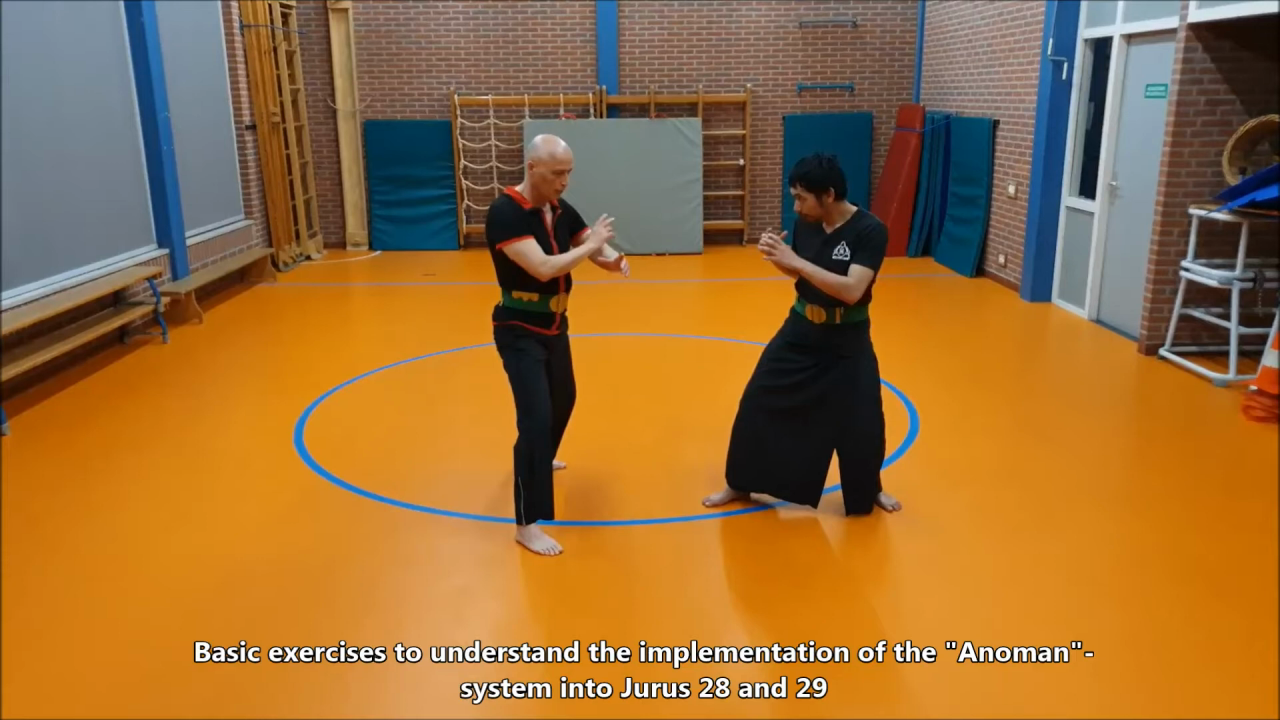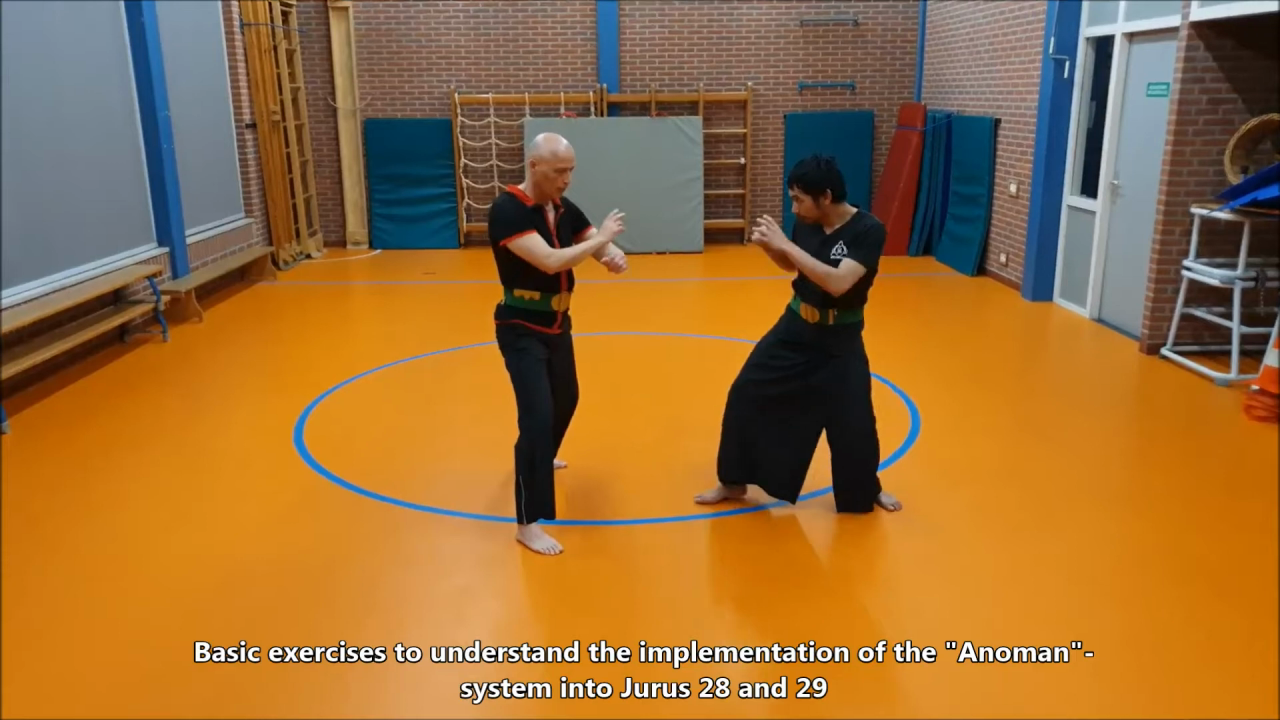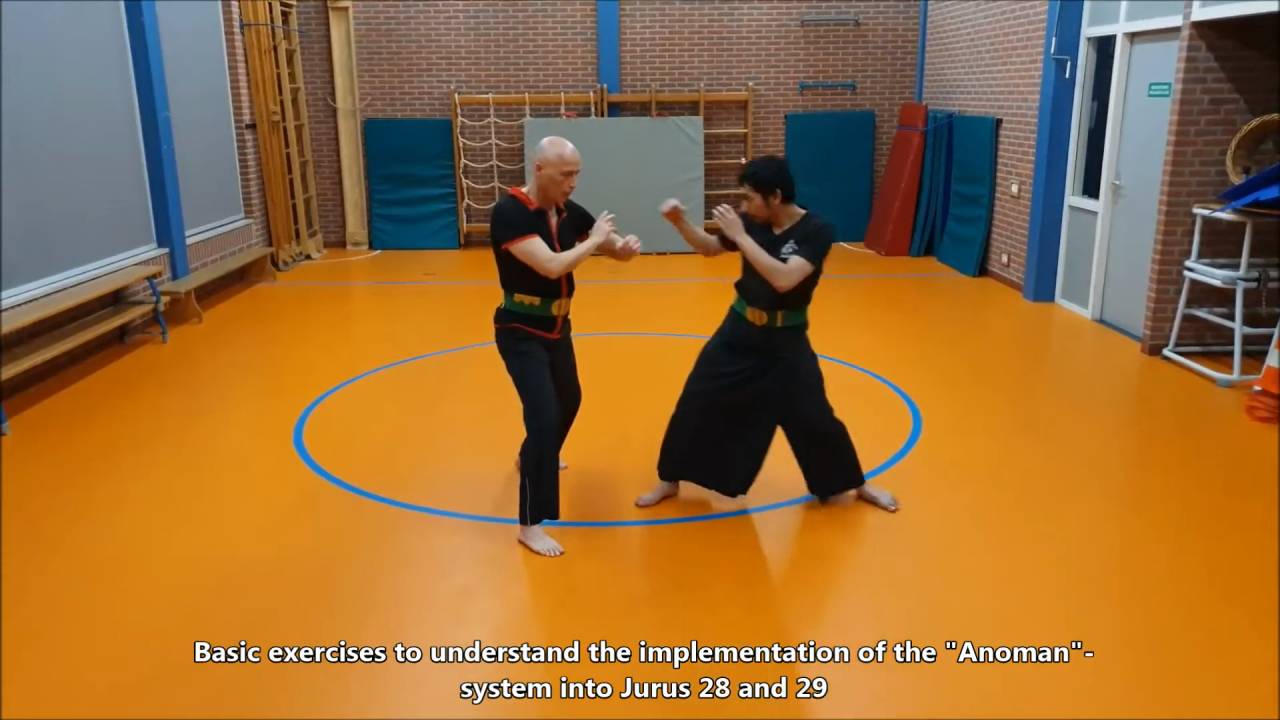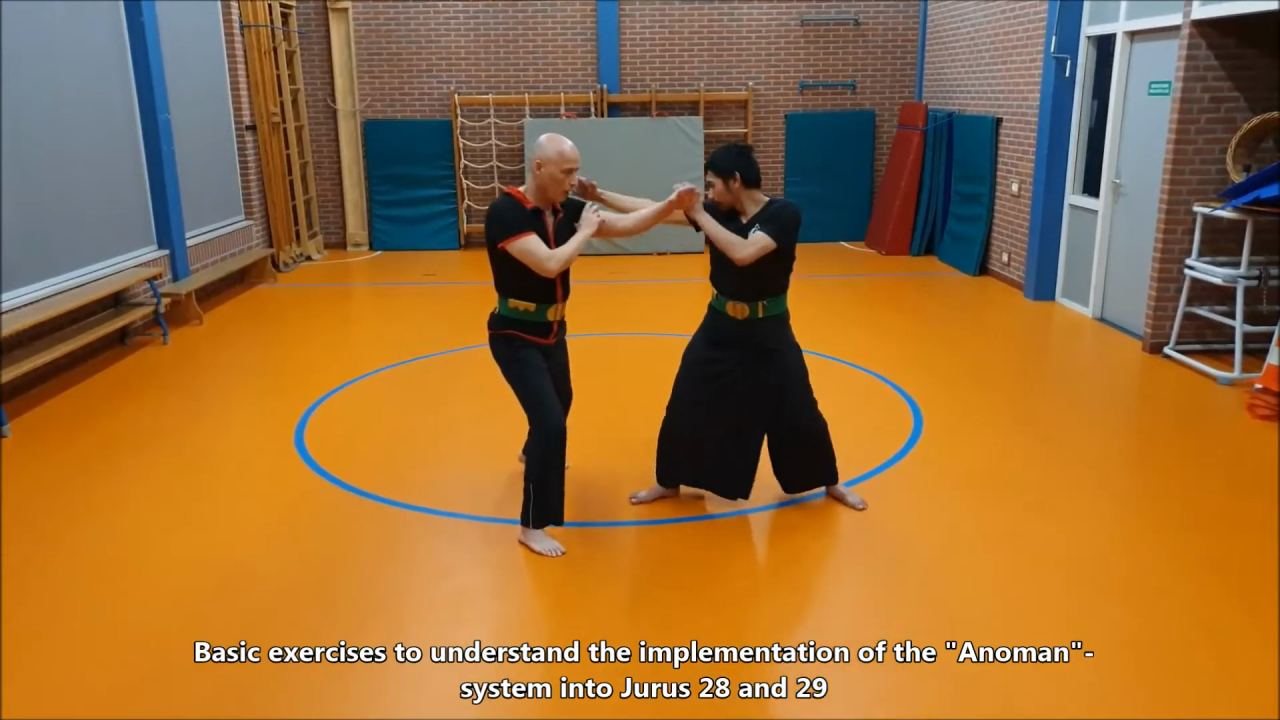
dt=0.3s
person 1, frame 1
left shoulder: (560, 209)
right shoulder: (505, 213)
left elbow: (593, 248)
right elbow: (543, 267)
left wrist: (613, 259)
right wrist: (592, 245)
left hip: (554, 325)
right hip: (519, 330)
left knee: (562, 400)
right knee: (536, 417)
left ankle: (538, 458)
right ankle: (528, 523)
person 1, frame 2
left shoulder: (564, 208)
right shoulder: (507, 210)
left elbow: (601, 246)
right elbow: (549, 260)
left wrist: (615, 256)
right wrist: (601, 239)
left hip: (557, 324)
right hip: (521, 329)
left knee: (564, 399)
right knee: (538, 415)
left ankle: (539, 457)
right ankle: (528, 524)
person 1, frame 3
left shoulder: (569, 211)
right shoulder: (509, 213)
left elbow: (611, 245)
right elbow: (551, 265)
left wrist: (626, 245)
right wrist: (595, 239)
left hip: (556, 327)
right hip: (521, 332)
left knee: (567, 400)
right knee: (544, 415)
left ankle: (531, 458)
right ankle: (530, 524)
person 1, frame 4
left shoulder: (565, 208)
right shoulder: (505, 212)
left elbow: (625, 224)
right elbow: (549, 264)
left wrist: (670, 205)
right wrist: (585, 232)
left hip: (551, 331)
right hip: (515, 336)
left knee: (558, 404)
right knee: (550, 421)
left ankle: (534, 456)
right ankle: (533, 526)
person 2, frame 1
left shoulder: (869, 231)
right shoulder: (806, 223)
left elbow: (852, 290)
left wrist: (795, 260)
right wrist: (779, 255)
left hip: (847, 341)
right hip: (800, 330)
left knee: (862, 422)
right knee: (758, 404)
left ankle: (869, 489)
right ankle: (739, 485)
person 2, frame 2
left shoulder: (868, 231)
right shoulder: (806, 223)
left elbow: (838, 283)
left wrist: (787, 243)
right wrist: (767, 244)
left hip: (838, 340)
right hip: (793, 328)
left knee: (853, 422)
right knee: (745, 396)
left ankle: (866, 489)
right ankle: (730, 484)
person 2, frame 3
left shoulder: (817, 232)
right shoulder: (751, 221)
left elbow: (785, 280)
right elbow: (709, 248)
left wrist: (742, 236)
right wrist: (680, 222)
left hip: (786, 340)
right hip: (739, 331)
left knee: (814, 418)
right knee: (696, 405)
left ankle: (854, 484)
right ankle: (669, 480)
person 2, frame 4
left shoulder: (784, 214)
right shoulder: (719, 213)
left elbow: (744, 254)
left wrist: (700, 214)
right wrist: (600, 194)
left hip: (769, 332)
right hip: (720, 328)
left knee: (800, 412)
right knee: (687, 407)
left ankle: (830, 482)
right ankle: (668, 481)
